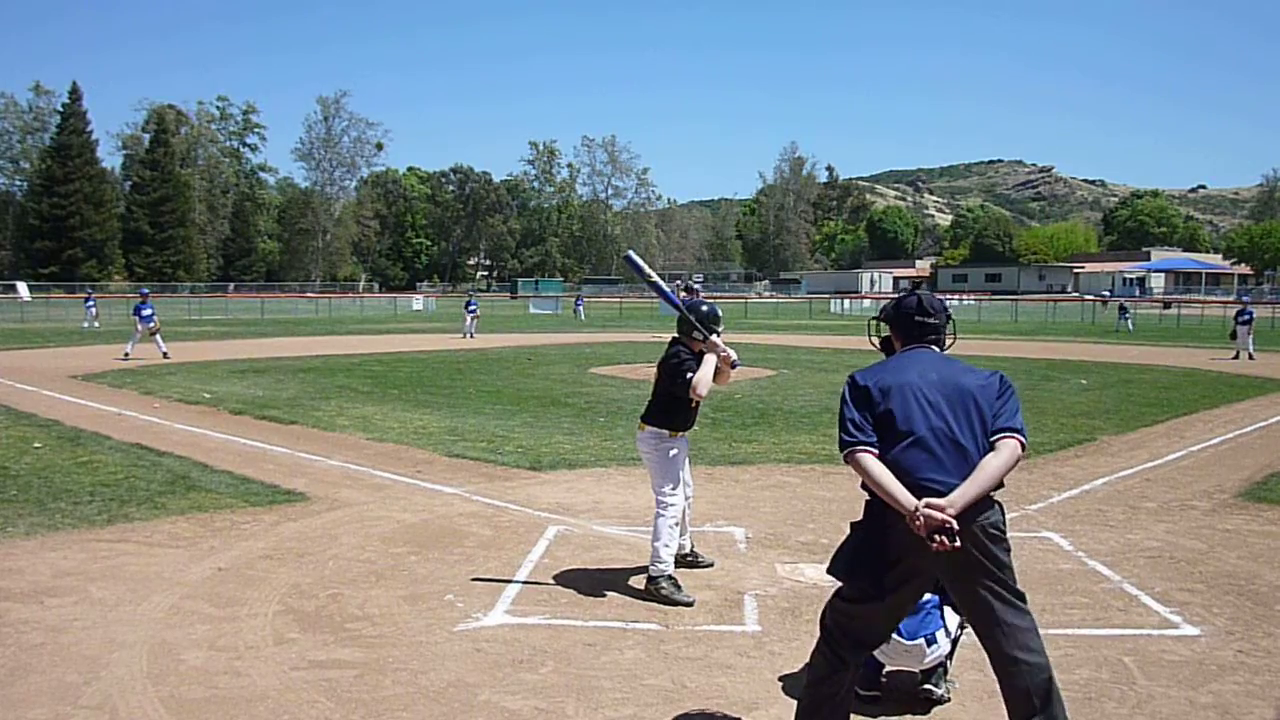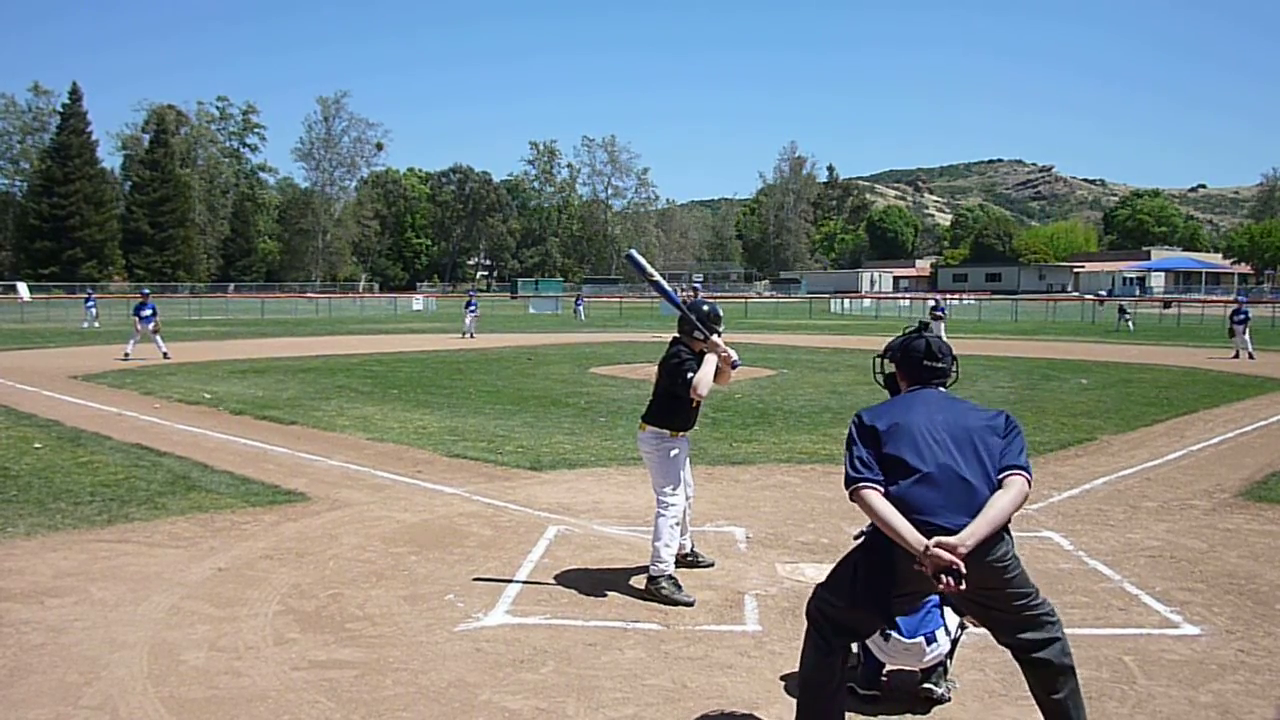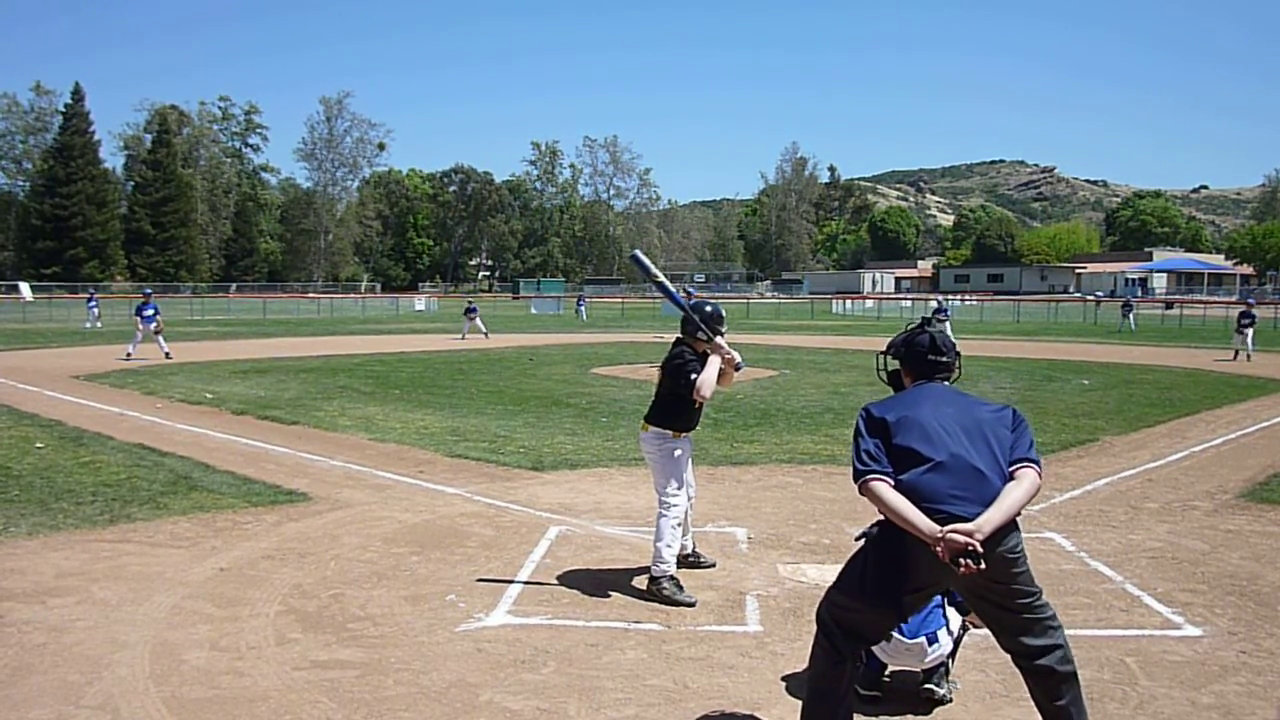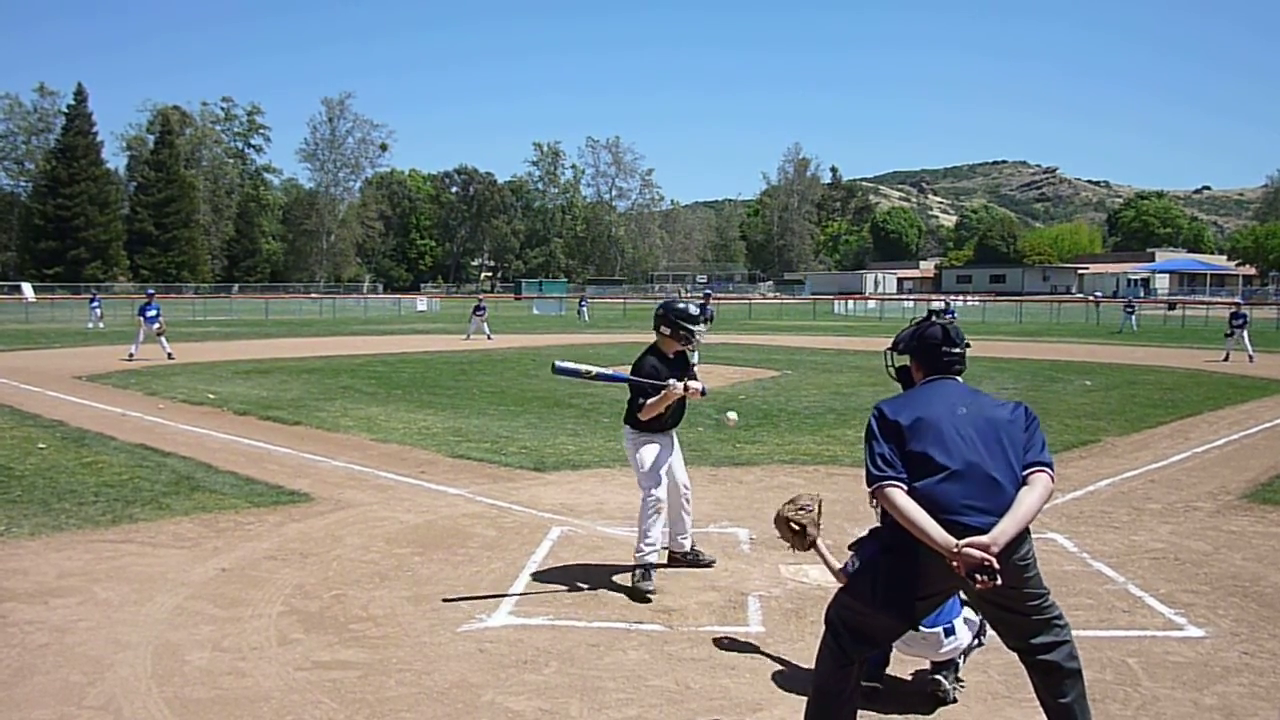
dt=1s
person 1, frame 1
left shoulder: (865, 381)
right shoulder: (991, 381)
left elbow: (861, 455)
right elbow: (1009, 447)
left wrist: (913, 511)
right wrist: (950, 506)
left hip: (893, 523)
right hip: (976, 520)
left knee: (843, 635)
right knee: (1014, 640)
person 1, frame 2
left shoulder: (872, 419)
right shoulder: (997, 420)
left elbow: (866, 492)
right elbow: (1016, 485)
left wrist: (922, 548)
right wrist: (962, 544)
left hip: (900, 550)
right hip: (984, 550)
left knee: (828, 620)
right knee: (1041, 633)
person 1, frame 3
left shoulder: (880, 413)
right shoulder: (1003, 413)
left elbow: (875, 485)
right elbow: (1028, 477)
left wrist: (935, 535)
right wrist: (979, 530)
left hip: (911, 540)
right hip: (995, 541)
left knee: (839, 626)
right knee: (1041, 641)
person 1, frame 4
left shoulder: (890, 412)
right shoulder: (1015, 412)
left elbow: (890, 492)
right elbow: (1040, 481)
left wrist: (951, 548)
right wrist: (993, 541)
left hip: (923, 546)
right hip: (1005, 547)
left knee: (847, 628)
right knee: (1049, 641)
person 2, frame 1
left shoulder: (694, 353)
right shoulder: (678, 358)
left elbow: (719, 380)
right elbow: (699, 390)
left wrist: (725, 364)
right wrist: (711, 354)
left hip: (674, 437)
right hip: (660, 438)
left knee: (684, 494)
right knee: (670, 502)
left ankle: (682, 550)
right ankle: (659, 577)
person 2, frame 2
left shoulder: (695, 353)
right shoulder: (679, 357)
left elbow: (720, 380)
right elbow: (699, 391)
left wrist: (725, 363)
right wrist: (712, 354)
left hip: (675, 437)
right hip: (661, 438)
left knee: (685, 495)
right knee: (671, 501)
left ankle: (682, 550)
right ankle: (660, 577)
person 2, frame 3
left shoulder: (698, 354)
right shoulder: (682, 358)
left elbow: (722, 382)
right elbow: (703, 392)
left wrist: (729, 365)
right wrist: (716, 356)
left hip: (677, 437)
right hip: (663, 438)
left knee: (686, 494)
right knee: (673, 502)
left ankle: (684, 550)
right ankle: (660, 578)
person 2, frame 4
left shoulder: (680, 356)
right shoulder: (647, 365)
left elbow: (691, 384)
right elbow: (642, 413)
left wrist: (693, 388)
right wrist: (667, 396)
left hip: (667, 435)
right hip: (644, 438)
left knee: (681, 491)
right knee: (656, 496)
left ankle: (681, 549)
right ankle: (644, 564)
